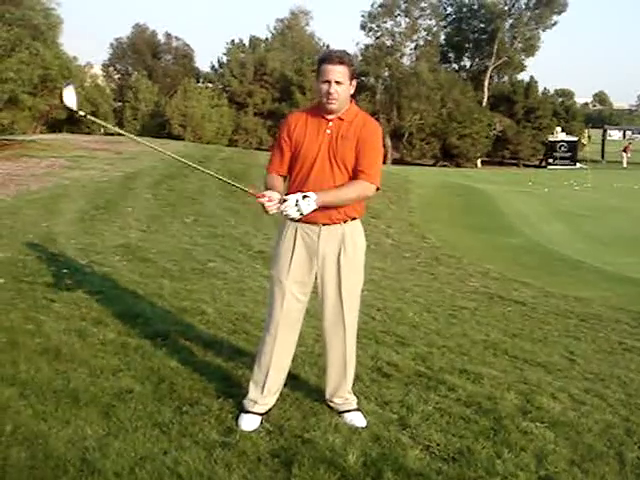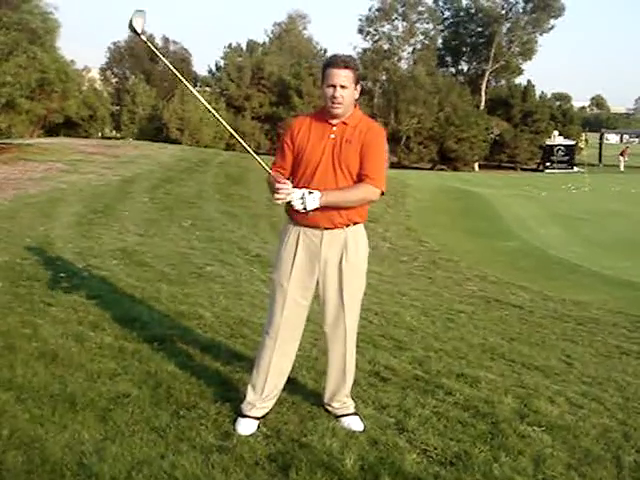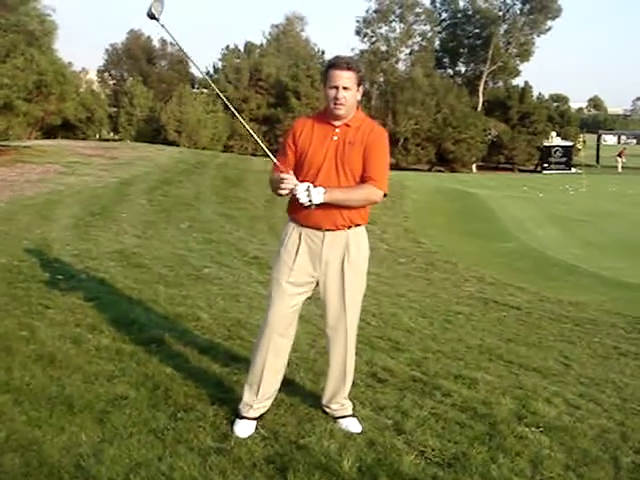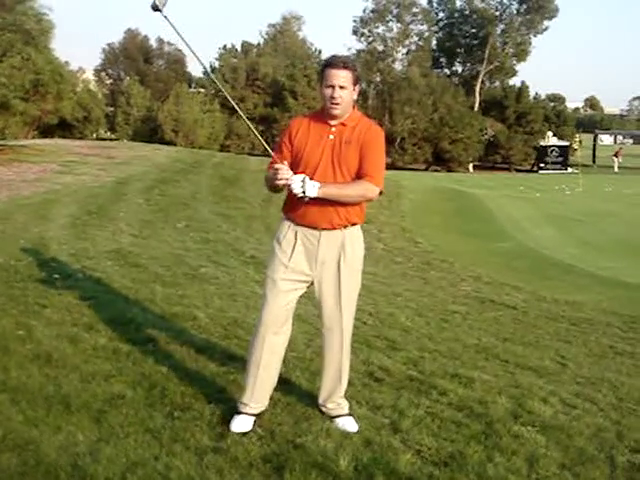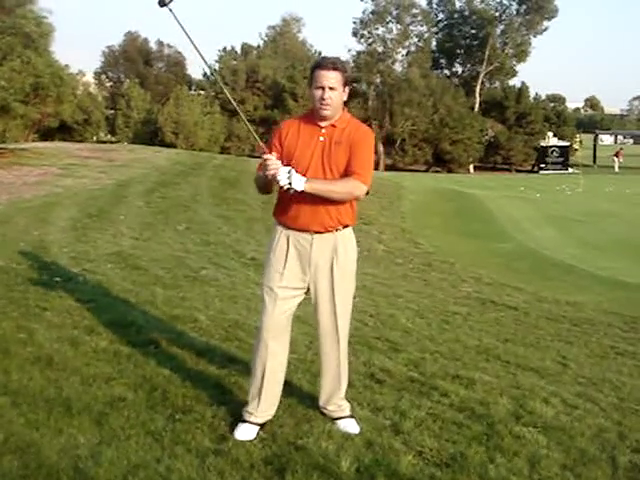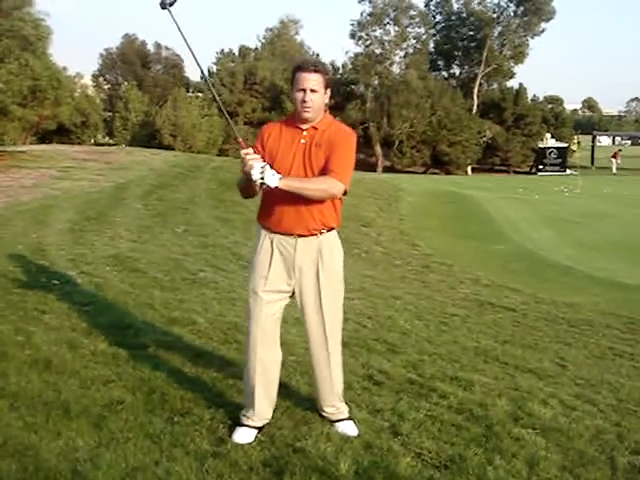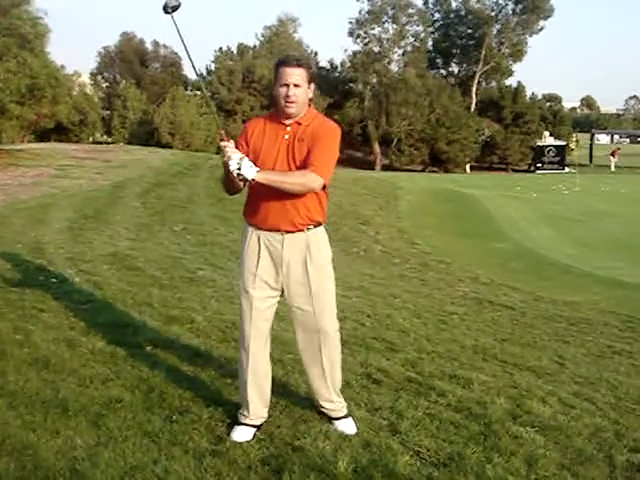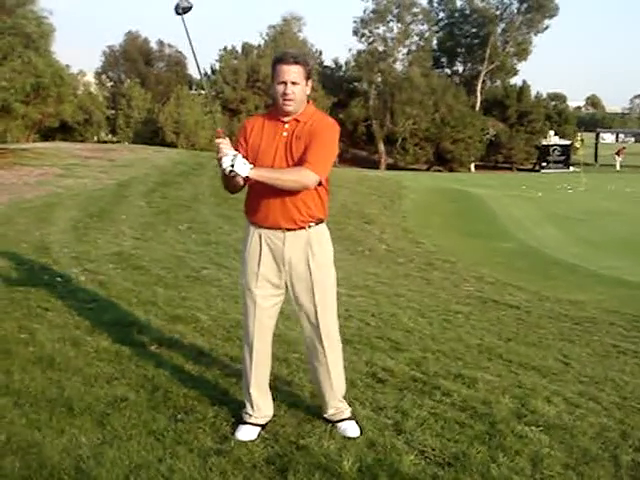
dt=0.2s
person 1, frame 1
left shoulder: (367, 127)
right shoulder: (294, 122)
left elbow: (366, 185)
right elbow: (276, 172)
left wrist: (312, 198)
right wrist: (273, 192)
left hip: (344, 235)
right hip: (297, 232)
left knee: (342, 319)
right knee: (282, 316)
left ankle: (341, 396)
right ankle: (259, 398)
person 1, frame 2
left shoulder: (371, 132)
right shoulder: (298, 126)
left elbow: (371, 190)
right elbow: (277, 175)
left wrist: (316, 197)
right wrist: (279, 186)
left hip: (346, 240)
right hip: (299, 236)
left knee: (342, 324)
right knee: (282, 320)
left ankle: (339, 400)
right ankle: (256, 402)
person 1, frame 3
left shoulder: (374, 134)
right shoulder: (301, 127)
left elbow: (374, 191)
right elbow: (276, 181)
left wrist: (319, 193)
right wrist: (283, 184)
left hip: (348, 241)
right hip: (300, 236)
left knee: (342, 325)
right knee: (278, 319)
left ankle: (337, 401)
right ankle: (253, 403)
person 1, frame 4
left shoulder: (370, 132)
right shoulder: (297, 127)
left elbow: (370, 188)
right elbow: (271, 184)
left wrist: (314, 188)
right wrist: (278, 179)
left hip: (342, 240)
right hip: (295, 235)
left knee: (338, 324)
right knee: (272, 317)
left ankle: (333, 401)
right ankle: (251, 403)
person 1, frame 5
left shoulder: (360, 133)
right shoulder: (287, 128)
left elbow: (357, 187)
right elbow: (262, 187)
left wrist: (302, 182)
right wrist: (268, 175)
left hip: (335, 243)
right hip: (288, 239)
left knee: (335, 326)
right knee: (273, 324)
left ankle: (335, 403)
right ankle: (258, 409)
person 1, frame 6
left shoulder: (342, 135)
right shoulder: (269, 132)
left elbow: (334, 187)
right elbow: (246, 192)
left wrist: (277, 179)
right wrist: (250, 173)
left hip: (320, 245)
right hip: (272, 243)
left knee: (326, 329)
right knee: (260, 329)
left ankle: (333, 406)
right ankle: (255, 413)
person 1, frame 7
left shoulder: (326, 130)
right shoulder: (253, 128)
left elbow: (311, 181)
right elbow: (232, 188)
left wrist: (254, 172)
right wrist: (231, 168)
left hip: (307, 240)
right hip: (260, 239)
left knee: (321, 325)
right knee: (254, 327)
left ankle: (332, 403)
right ankle: (252, 412)
person 1, frame 8
left shoulder: (325, 126)
right shoulder: (253, 126)
left elbow: (307, 178)
right elbow: (233, 186)
left wrist: (250, 170)
right wrist: (229, 166)
left hip: (309, 238)
right hip: (262, 238)
left knee: (323, 324)
right knee: (257, 326)
left ankle: (336, 406)
right ankle: (256, 411)
